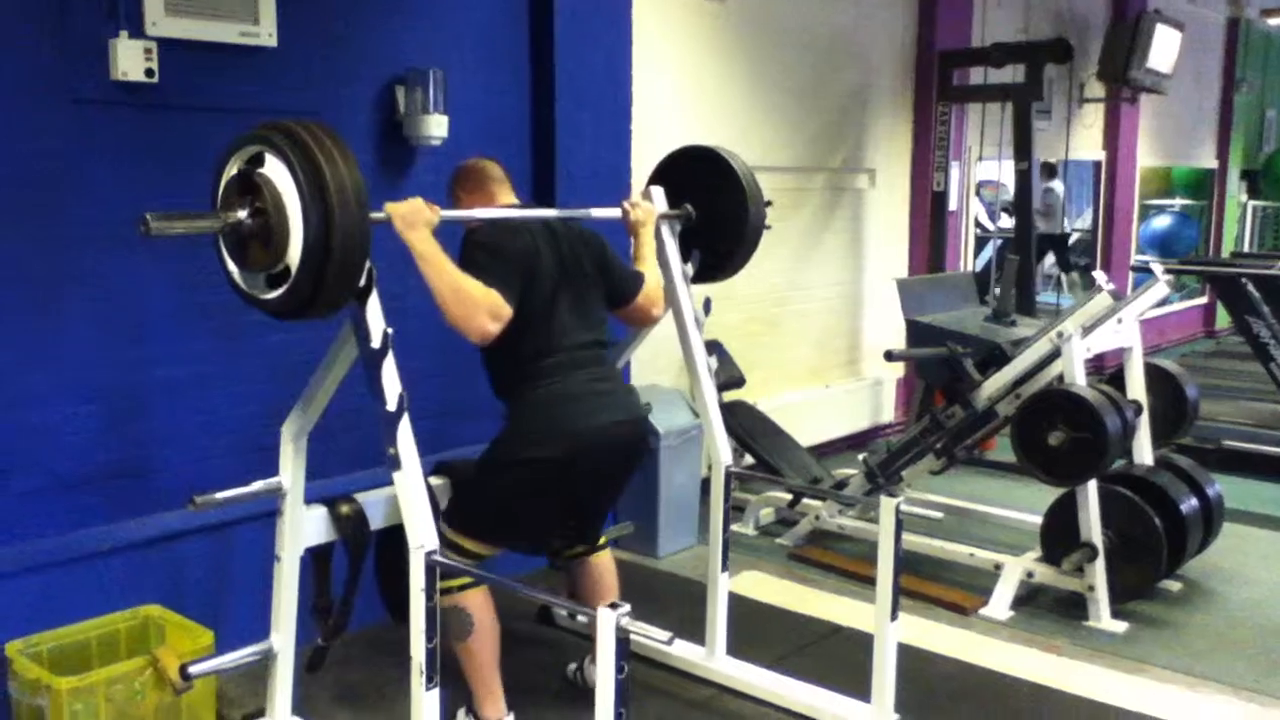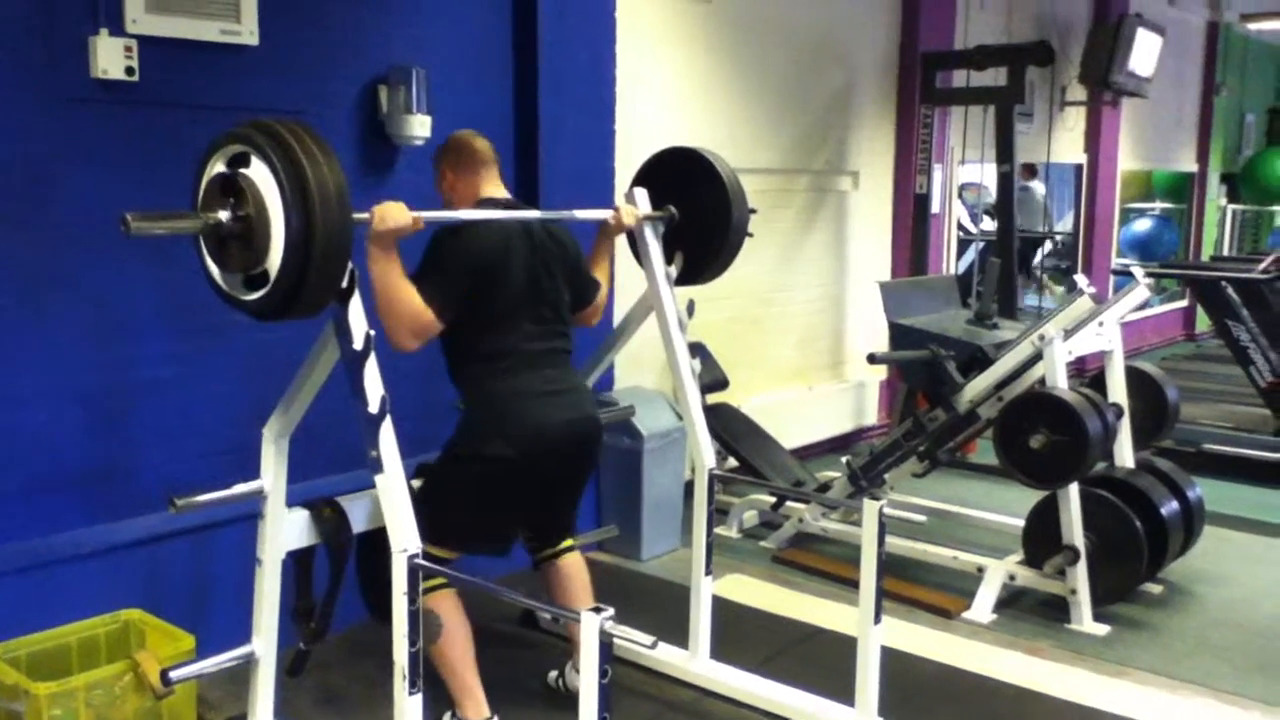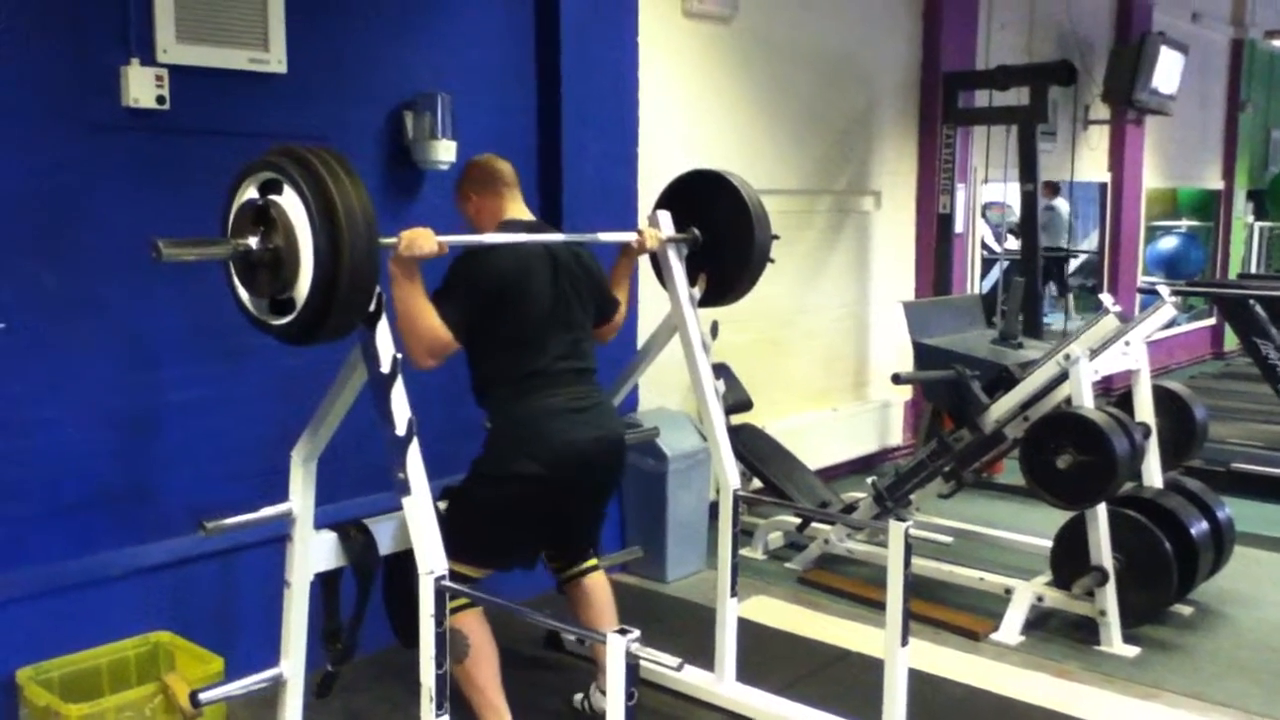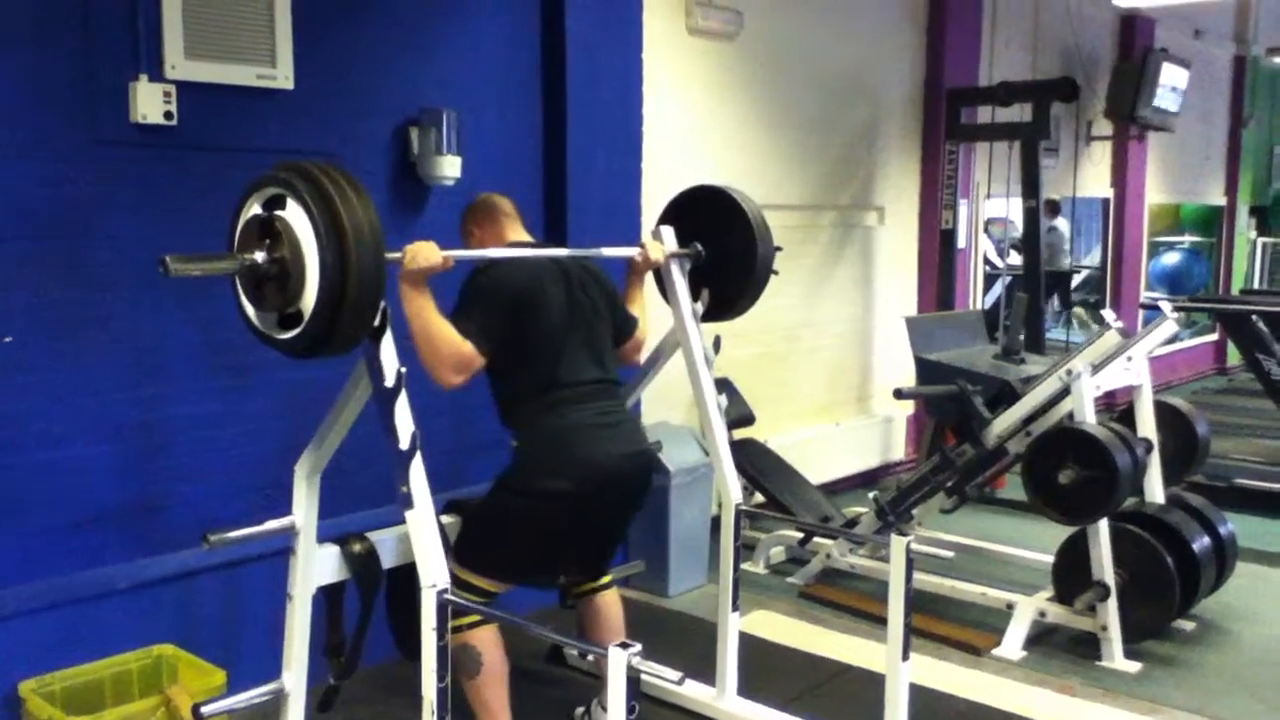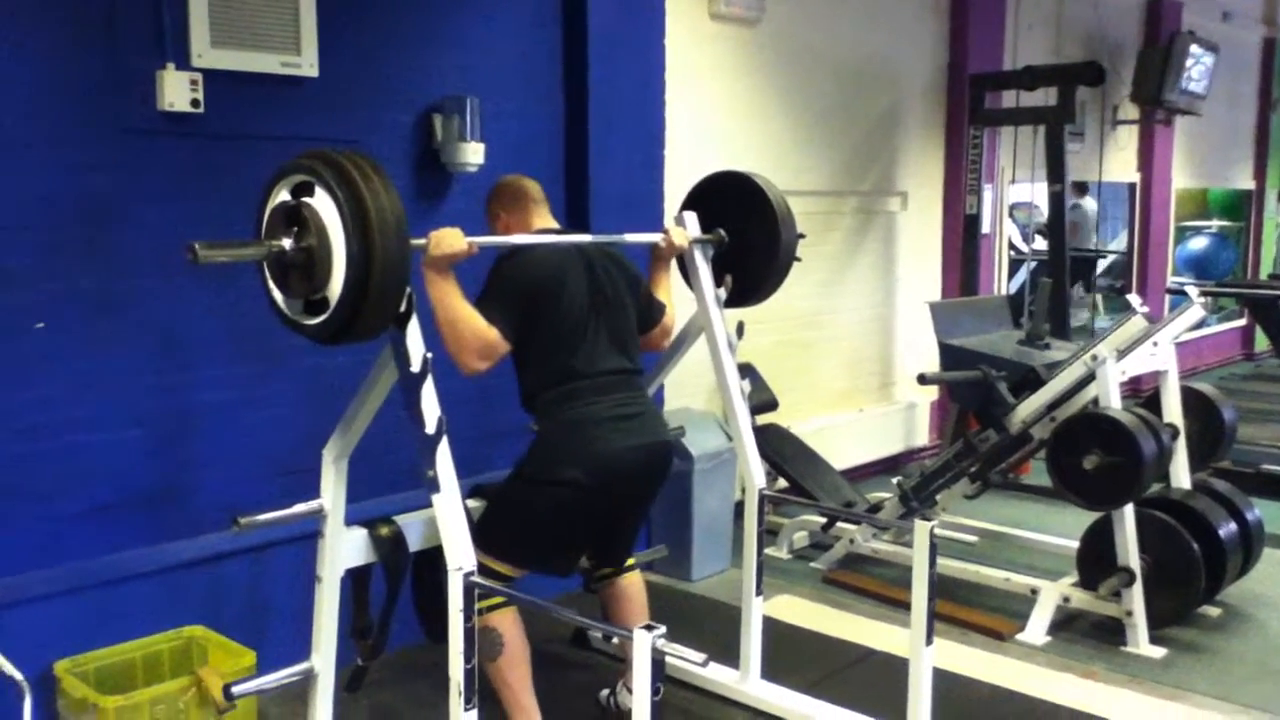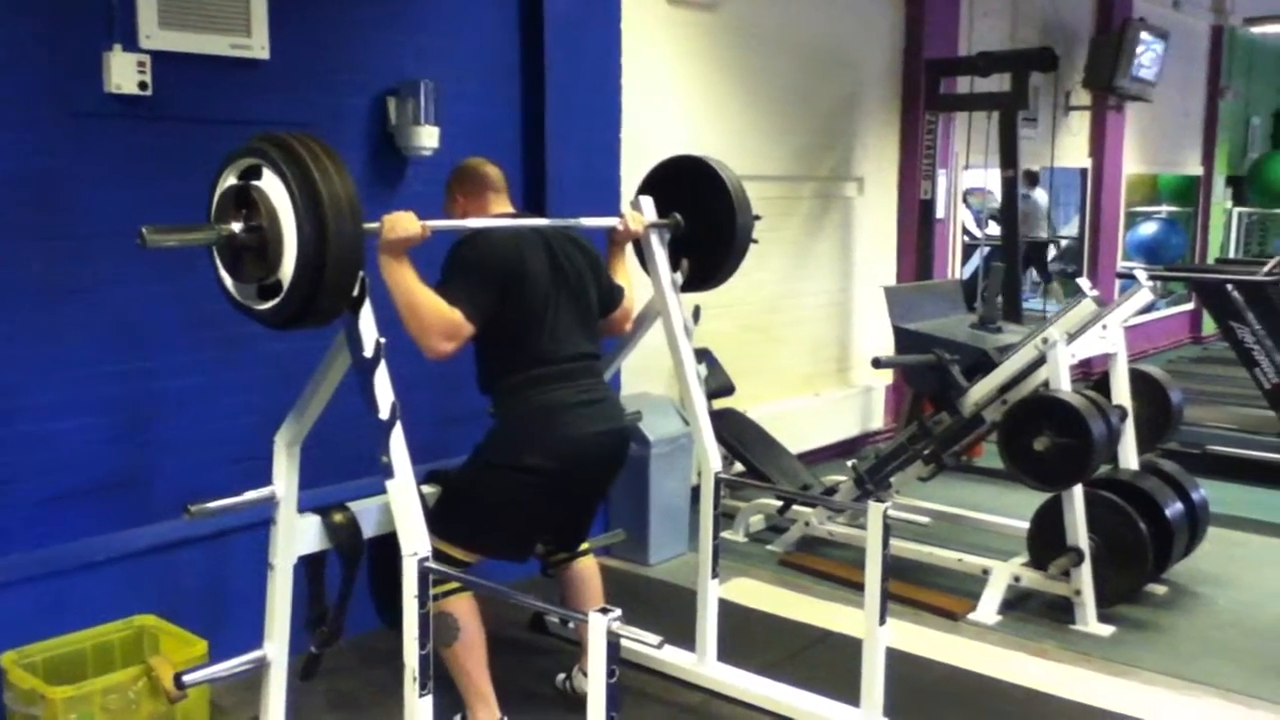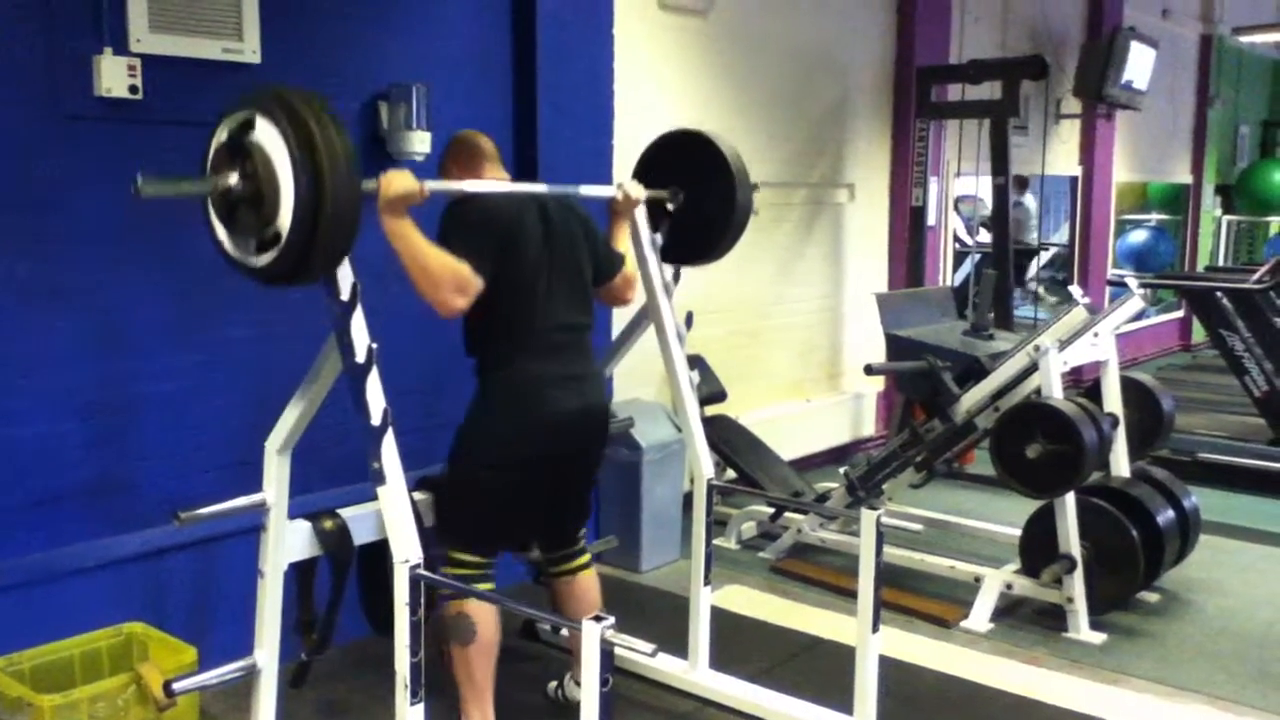
dt=0.7s
person 1, frame 1
left shoulder: (490, 237)
right shoulder: (579, 233)
left elbow: (484, 321)
right elbow: (650, 308)
left wrist: (419, 238)
right wrist: (644, 232)
left hip: (555, 430)
right hip: (624, 420)
left knee: (449, 560)
right knee: (581, 533)
person 1, frame 2
left shoulder: (463, 236)
right shoulder: (554, 231)
left elbow: (409, 332)
right elbow: (590, 312)
left wrist: (381, 246)
right wrist: (608, 240)
left hip: (507, 427)
right hip: (577, 415)
left knee: (421, 562)
right knee: (552, 536)
right ankle: (587, 669)
person 1, frame 3
left shoulder: (485, 259)
right shoulder: (575, 252)
left elbow: (427, 350)
right elbow: (607, 327)
left wrist: (404, 271)
right wrist: (629, 259)
left hip: (532, 444)
right hip: (602, 432)
left knee: (447, 582)
right knee: (576, 556)
person 1, frame 4
left shoulder: (495, 278)
right shoulder: (587, 271)
left elbow: (451, 367)
right elbow: (632, 349)
left wrist: (414, 286)
right wrist: (638, 276)
left hip: (562, 460)
right hip: (632, 450)
left knee: (460, 595)
right knee: (590, 573)
person 1, frame 5
left shoulder: (521, 265)
right shoulder: (612, 258)
left elbow: (475, 353)
right elbow: (659, 335)
left wrist: (439, 273)
right wrist: (663, 262)
left hip: (581, 449)
right hip: (650, 439)
left knee: (482, 579)
right knee: (612, 556)
person 1, frame 6
left shoulder: (481, 249)
right shoulder: (572, 242)
left elbow: (440, 337)
right elbow: (621, 320)
left wrist: (394, 257)
right wrist: (620, 247)
left hip: (541, 435)
right hip: (607, 426)
left knee: (437, 563)
right knee: (566, 540)
person 1, frame 7
left shoulder: (474, 211)
right shoulder: (567, 210)
left elbow: (451, 293)
right elbow: (622, 289)
left wrist: (396, 216)
right wrist: (622, 217)
left hip: (519, 406)
right hip: (587, 399)
left knee: (464, 563)
right knee: (566, 543)
